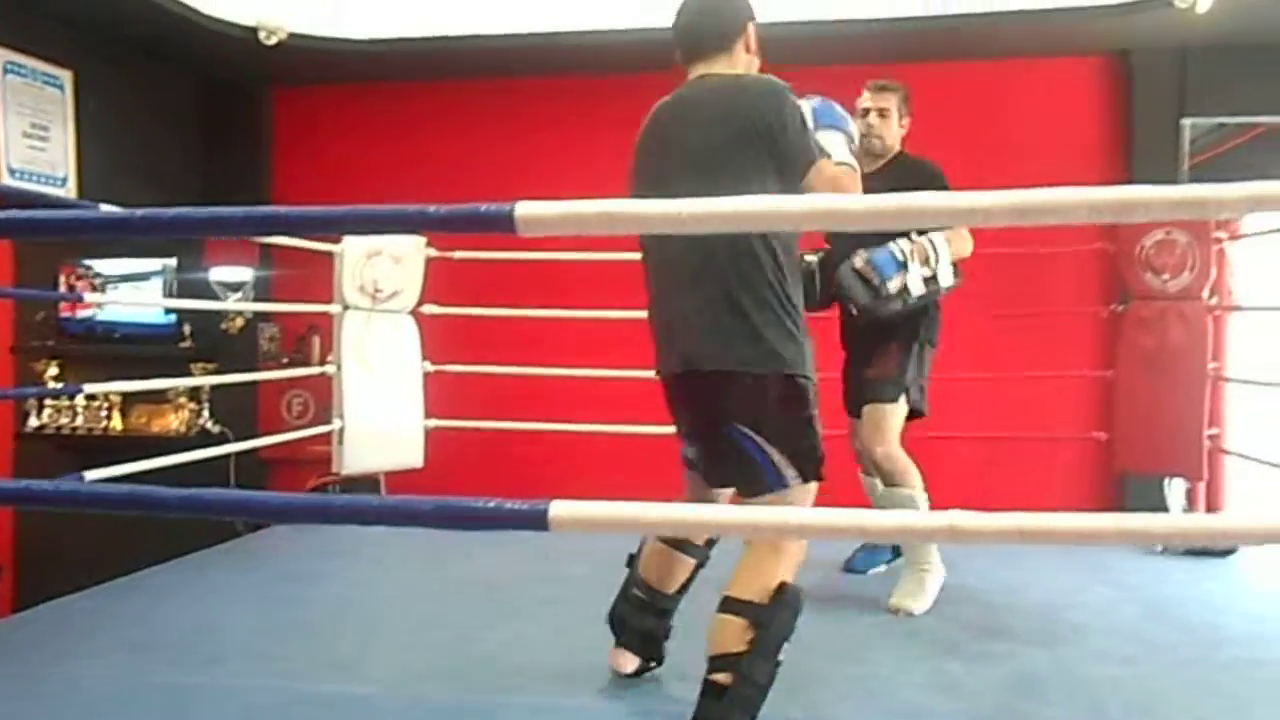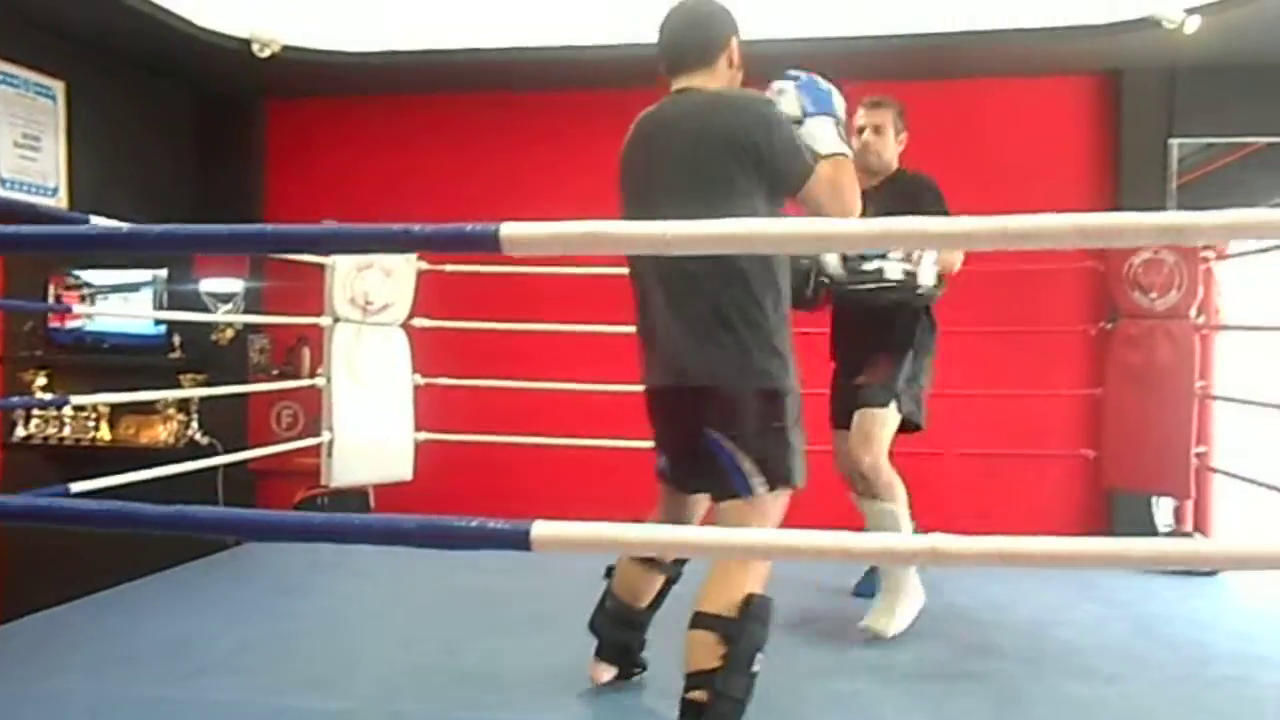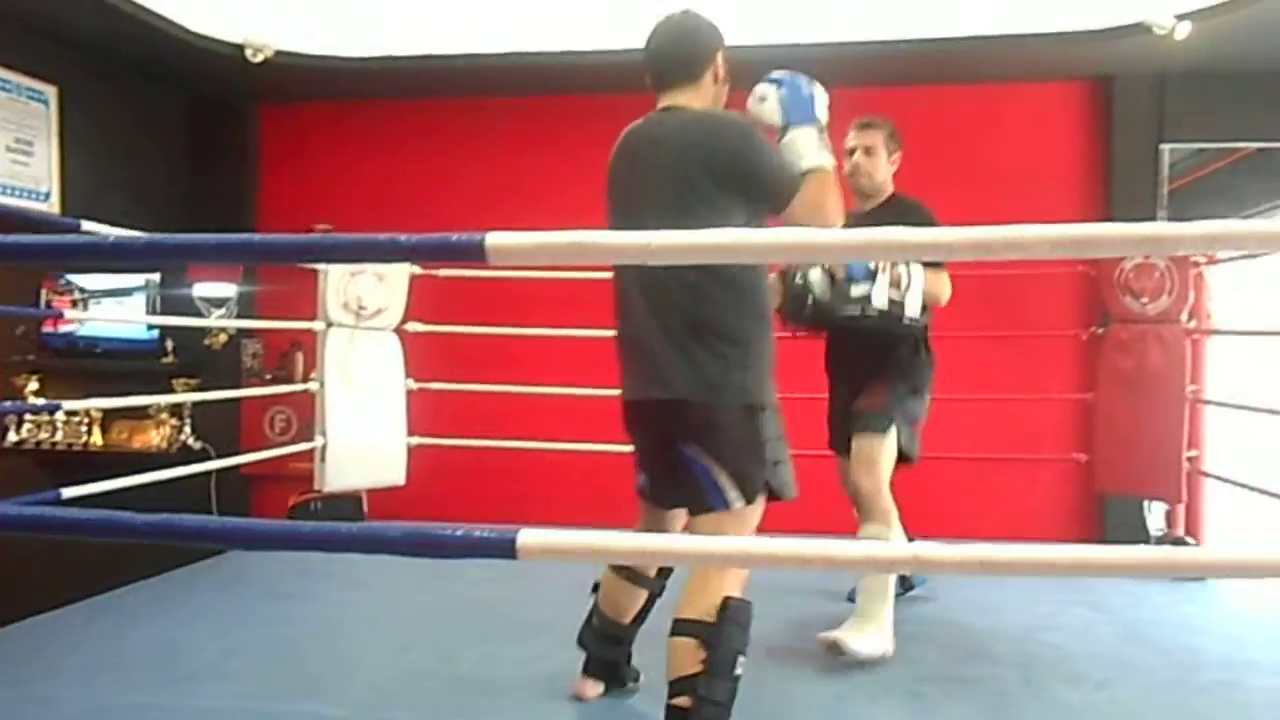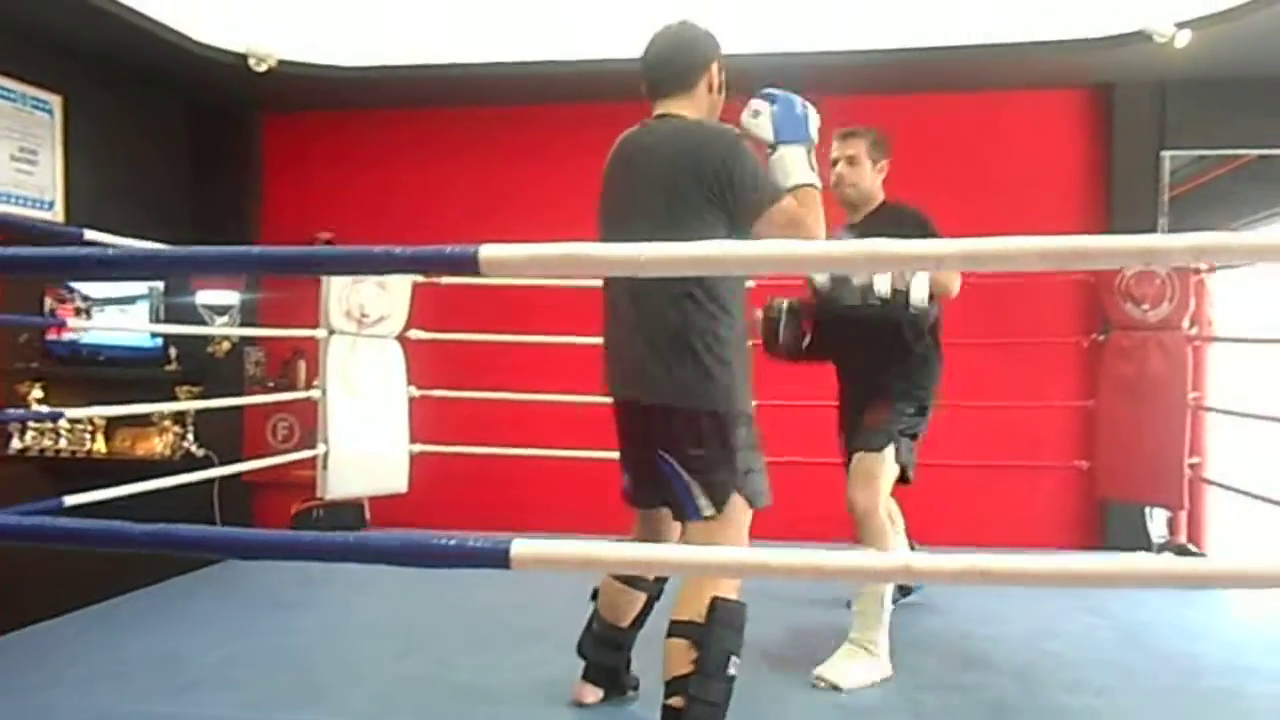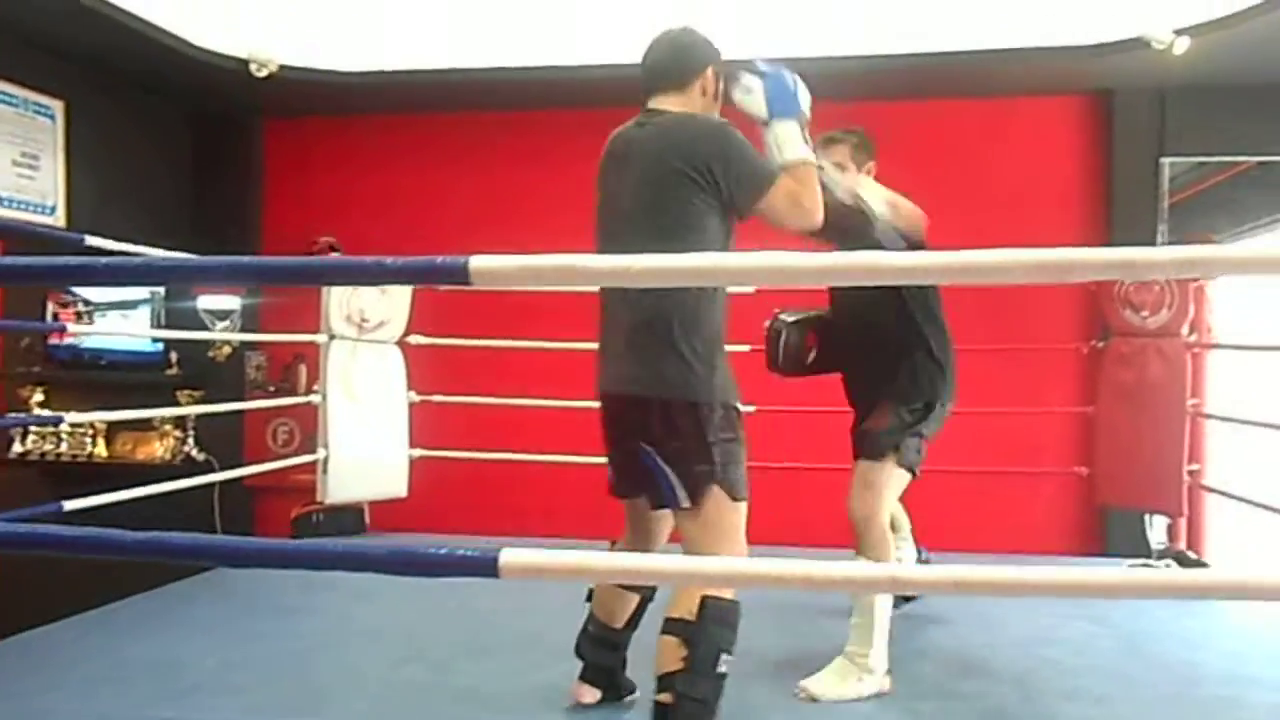
dt=0.1s
person 1, frame 1
left shoulder: (659, 122)
right shoulder: (763, 102)
right elbow: (840, 200)
right wrist: (826, 131)
left hip: (687, 352)
right hip: (757, 352)
left knee: (715, 492)
right knee: (781, 533)
left ankle: (633, 636)
person 1, frame 2
left shoulder: (643, 136)
right shoulder: (749, 117)
right elbow: (843, 207)
right wrist: (820, 120)
left hip: (673, 365)
right hip: (741, 366)
left knee: (681, 506)
right knee: (747, 541)
left ankle: (613, 647)
person 1, frame 3
left shoulder: (632, 148)
right shoulder: (730, 137)
right elbow: (824, 220)
right wrist: (804, 127)
left hip: (654, 378)
right hip: (719, 380)
left knee: (662, 524)
left ankle: (600, 663)
person 1, frame 4
left shoulder: (626, 154)
right shoulder: (717, 146)
right elbow: (803, 236)
right wrist: (792, 146)
left hip: (639, 383)
right hip: (696, 387)
left knee: (656, 530)
right knee: (720, 554)
person 1, frame 5
left shoulder: (623, 147)
right shoulder: (706, 139)
right elbow: (802, 209)
right wrist: (785, 117)
left hip: (627, 374)
right hip: (678, 377)
left knee: (648, 527)
right knee: (719, 548)
person 2, frame 1
left shoulder: (919, 174)
left elbow: (961, 241)
left wrist: (910, 254)
right wrist: (815, 270)
left hip: (905, 327)
right hip: (860, 329)
left knee: (880, 443)
right knee: (864, 443)
left ankle: (926, 562)
right ankle: (892, 537)
person 2, frame 2
left shoulder: (916, 191)
left elbow: (950, 257)
left hip: (898, 341)
right hip: (852, 343)
left knee: (869, 455)
right knee: (848, 461)
left ankle: (902, 583)
right ankle: (891, 557)
person 2, frame 3
left shoulder: (909, 217)
right shoulder: (845, 225)
left elbow: (937, 289)
left wrist: (877, 283)
right wrist: (799, 298)
left hip: (895, 370)
right hip: (849, 372)
left knee: (868, 477)
right knee: (858, 481)
left ankle: (875, 620)
right ankle: (898, 570)
person 2, frame 4
left shoulder: (904, 222)
right shoulder: (839, 239)
left elbow: (947, 283)
left wrist: (883, 278)
right wrist: (794, 322)
left hip: (902, 382)
right hip: (860, 383)
left knee: (864, 497)
right knee: (871, 493)
left ankle: (869, 647)
person 2, frame 5
left shoulder: (880, 218)
right shoulder: (852, 234)
left elbow: (912, 221)
left wrist: (844, 187)
right wrist: (809, 333)
left hip: (915, 386)
right hip: (880, 386)
left knee: (866, 505)
right knee: (878, 498)
left ankle: (865, 664)
